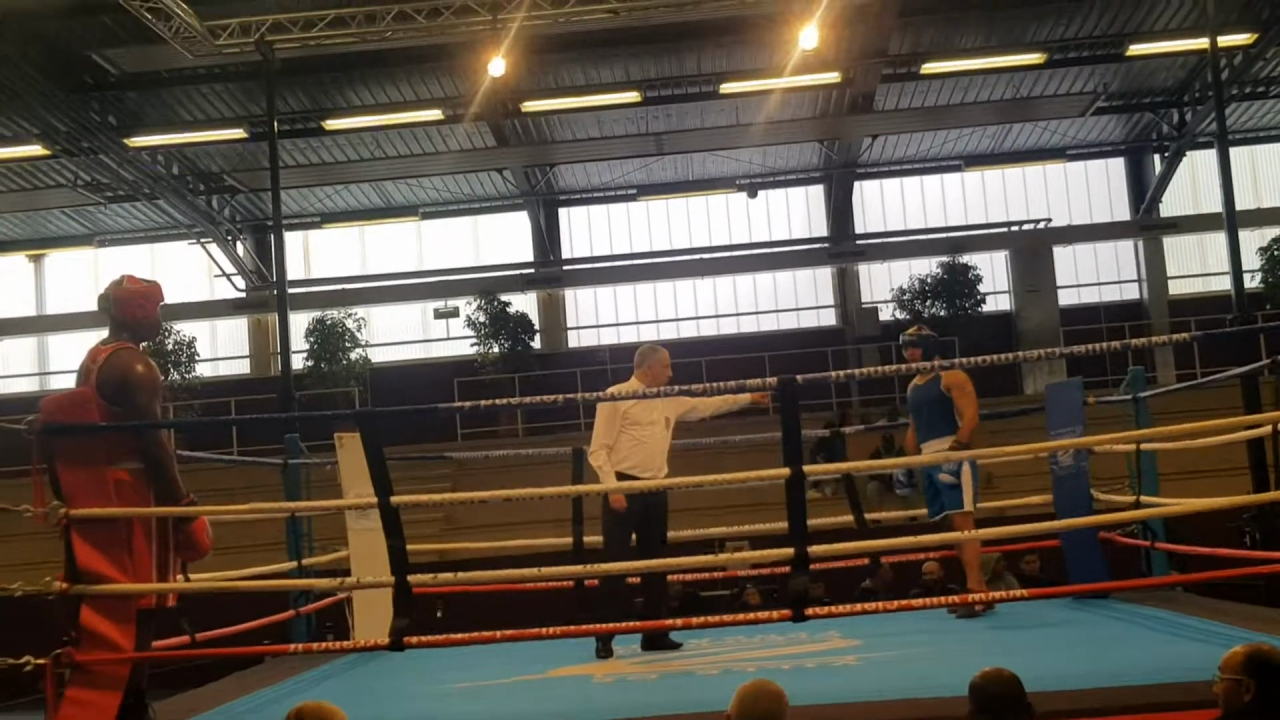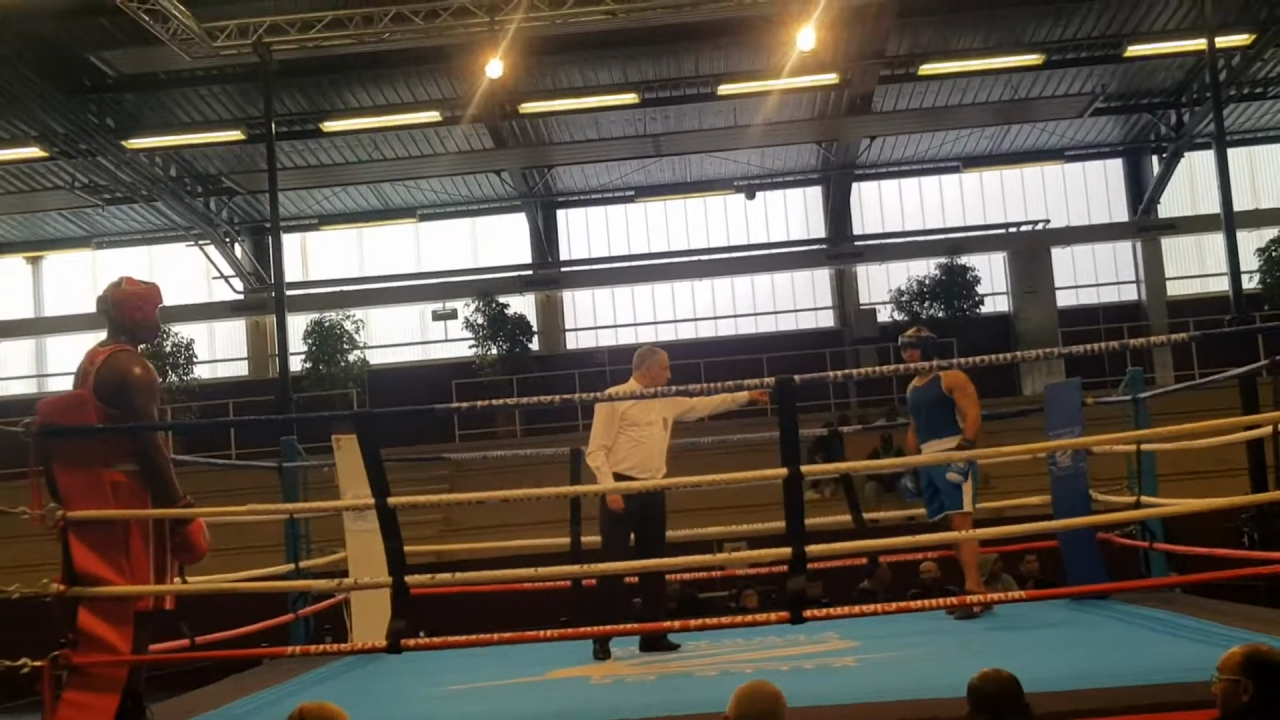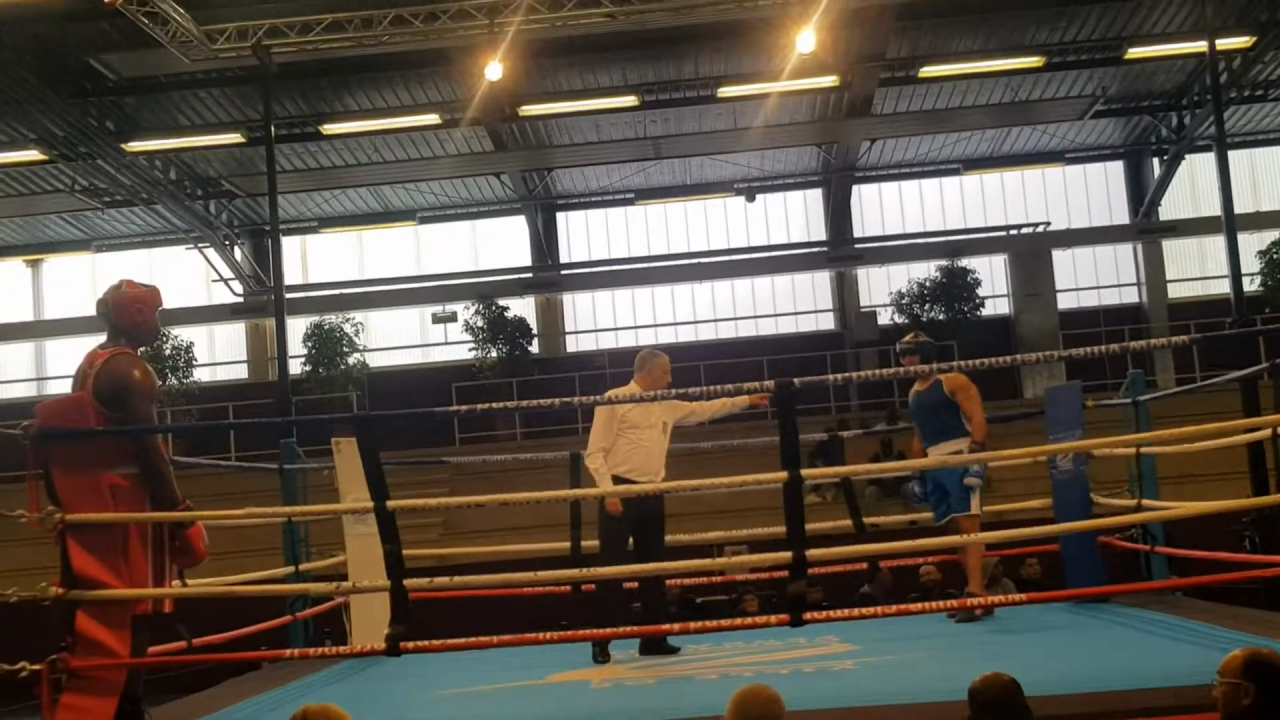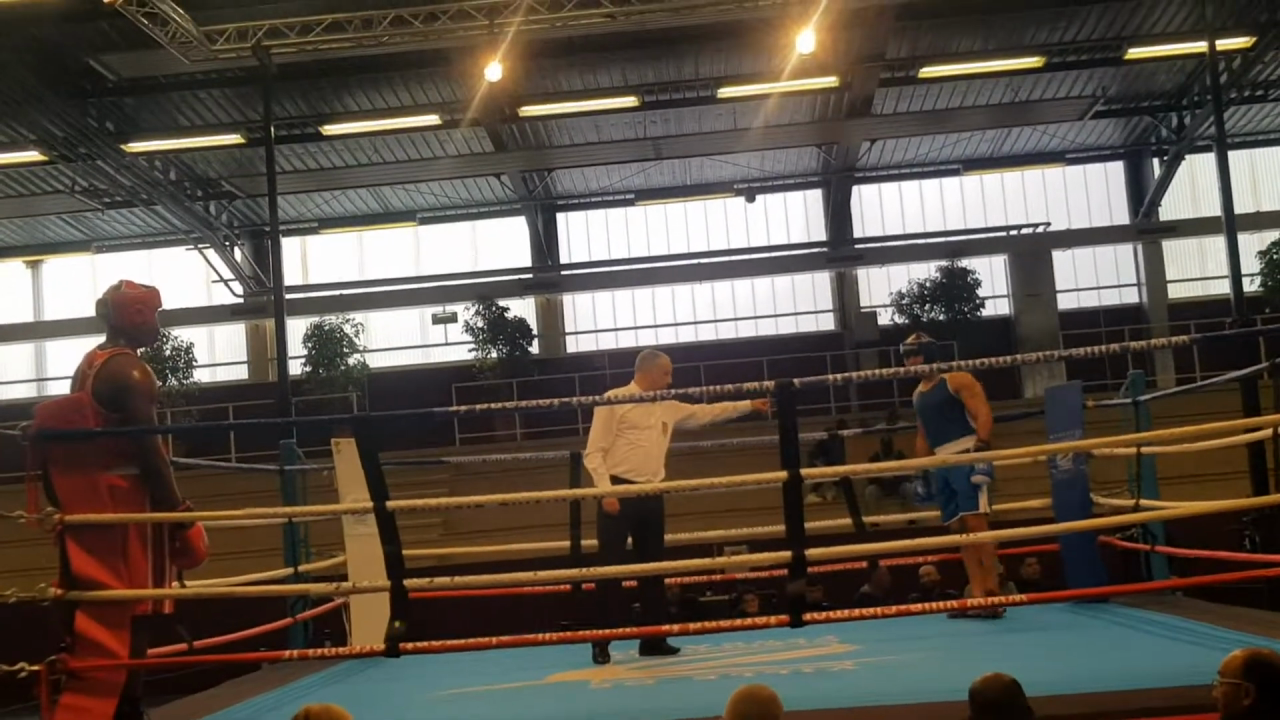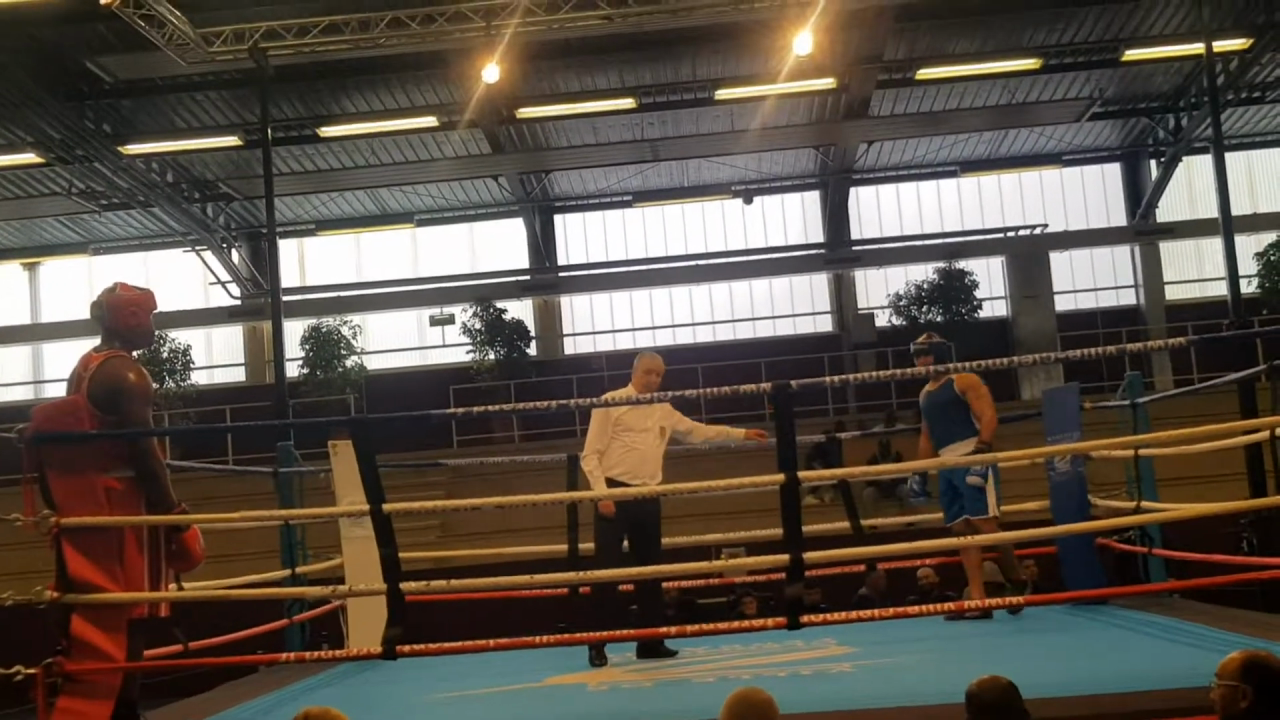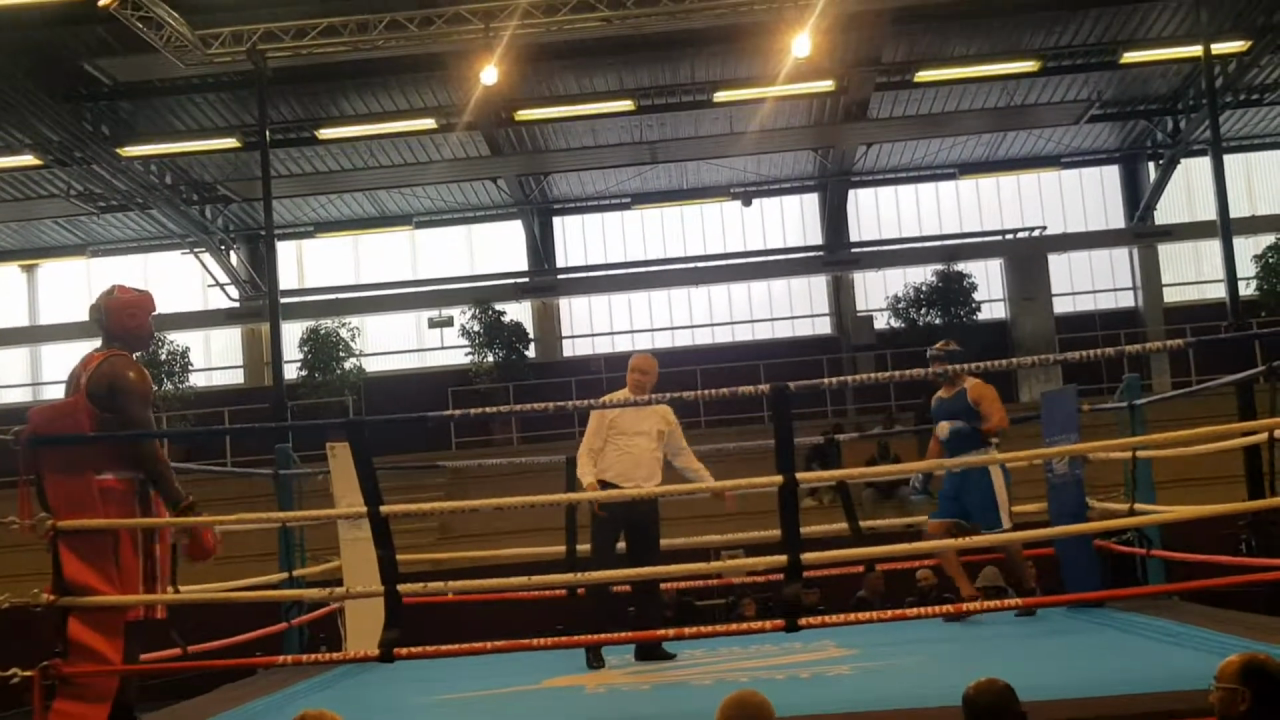
dt=0.2s
person 1, frame 1
left shoulder: (91, 361)
right shoulder: (133, 365)
right elbow: (152, 444)
right wrist: (186, 510)
left hip: (96, 501)
right hip: (131, 499)
left knee: (109, 614)
right knee: (130, 615)
person 1, frame 2
left shoulder: (90, 362)
right shoulder: (130, 367)
right elbow: (149, 447)
right wrist: (183, 512)
left hip: (93, 502)
right hip: (129, 501)
left knee: (108, 616)
right knee: (128, 618)
person 1, frame 3
left shoulder: (88, 366)
right shoulder: (130, 370)
right elbow: (148, 451)
right wrist: (182, 517)
left hip: (93, 505)
right hip: (128, 504)
left knee: (105, 619)
right knee: (128, 621)
person 1, frame 4
left shoulder: (87, 366)
right shoulder: (130, 370)
right elbow: (149, 452)
right wrist: (183, 519)
left hip: (93, 505)
right hip: (128, 504)
left knee: (104, 621)
right knee: (128, 621)
person 1, frame 5
left shoulder: (84, 368)
right shoulder: (125, 373)
right elbow: (145, 455)
right wrist: (179, 523)
left hip: (89, 507)
right hip: (124, 504)
left knee: (103, 624)
right knee: (124, 624)
person 1, frame 6
left shoulder: (84, 369)
right shoulder: (125, 371)
right elbow: (146, 452)
left wrist: (156, 503)
right wrist: (188, 512)
left hip: (82, 501)
right hip: (119, 504)
left knee: (98, 623)
right knee: (126, 623)
person 2, frame 1
left shoulder: (668, 401)
right shoulder: (615, 397)
left elbow: (705, 405)
right elbow: (598, 449)
left wrist: (747, 398)
right wrist: (612, 488)
left hip: (655, 490)
right hip: (624, 488)
left knee: (655, 562)
right knee: (616, 562)
left ankle: (654, 634)
right ankle: (605, 638)
person 2, frame 2
left shoulder: (666, 402)
right shoulder: (614, 398)
left elbow: (704, 404)
right elbow: (596, 450)
left wrist: (746, 396)
right wrist: (610, 488)
left hip: (653, 490)
right hip: (621, 489)
left knee: (653, 563)
right knee: (613, 563)
left ankle: (653, 635)
right ankle: (602, 639)
person 2, frame 3
left shoulder: (666, 406)
right shoulder: (613, 401)
left elbow: (704, 409)
right elbow: (595, 453)
left wrist: (746, 401)
right wrist: (608, 491)
left hip: (652, 494)
right hip: (620, 491)
left knee: (653, 566)
right knee: (612, 567)
left ankle: (653, 638)
right ankle: (602, 642)
person 2, frame 4
left shoulder: (667, 407)
right shoulder: (613, 401)
left elbow: (704, 413)
right elbow: (594, 452)
left wrist: (748, 406)
right wrist: (606, 491)
left hip: (650, 495)
right hip: (618, 491)
left knee: (652, 566)
right knee: (610, 567)
left ankle: (653, 639)
right ankle: (601, 642)
person 2, frame 5
left shoulder: (663, 410)
right shoulder: (610, 403)
left elbow: (699, 431)
right elbow: (590, 454)
left wrist: (742, 435)
right wrist: (600, 493)
left hip: (647, 497)
left knee: (650, 568)
right knee: (606, 569)
left ankle: (650, 641)
right ankle: (597, 645)
person 2, frame 6
left shoulder: (664, 413)
right shoulder: (608, 405)
left elbow: (681, 454)
right elbow: (587, 449)
left wrist: (710, 484)
right wrist: (589, 481)
left hip: (645, 499)
right hip: (610, 495)
left knee: (647, 571)
right knee: (601, 570)
left ankle: (649, 644)
right ankle: (594, 646)
person 3, frame 1
left shoulder: (951, 377)
right shoulder: (913, 386)
left elbow: (970, 416)
left wrist: (954, 453)
left hip: (953, 456)
right hip: (928, 461)
left knee: (962, 521)
right knee: (952, 524)
left ankle: (975, 591)
right ankle: (980, 590)
person 3, frame 2
left shoulder: (952, 378)
right shoulder: (912, 388)
left elbow: (973, 416)
left wrist: (962, 453)
right wrist: (911, 468)
left hip: (953, 456)
right hip: (928, 462)
left knee: (961, 522)
right knee: (950, 526)
left ankle: (973, 592)
right ankle: (978, 591)
person 3, frame 3
left shoulder: (953, 380)
right shoulder: (914, 392)
left elbow: (978, 417)
left wrist: (975, 455)
right wrist: (918, 474)
left hip: (960, 459)
right hip: (935, 465)
left knee: (968, 524)
right knee: (956, 529)
left ankle: (975, 596)
right ankle: (979, 597)
person 3, frame 4
left shoulder: (957, 380)
right shoulder: (918, 393)
left elbow: (983, 415)
right elbow: (923, 437)
left wrist: (981, 453)
right wrist: (921, 475)
left hip: (968, 457)
right hip: (942, 465)
left knee: (975, 523)
right knee: (959, 529)
left ankle: (993, 592)
right ankle: (978, 597)
person 3, frame 5
left shoulder: (964, 381)
right shoulder: (925, 394)
left elbow: (988, 417)
right elbow: (926, 436)
left wrist: (981, 453)
left hip: (973, 461)
right hip: (949, 466)
left knee: (986, 524)
right knee: (962, 531)
left ankle: (1018, 583)
right ankle: (978, 602)
person 3, frame 6
left shoulder: (978, 389)
right shoulder: (938, 398)
left elbow: (1001, 424)
right elbow: (936, 440)
left wrist: (967, 429)
right wrist: (923, 473)
left hip: (983, 469)
right hip: (954, 473)
left knee: (1000, 534)
right knee: (935, 532)
left ankle: (1027, 593)
right ankle: (967, 595)
